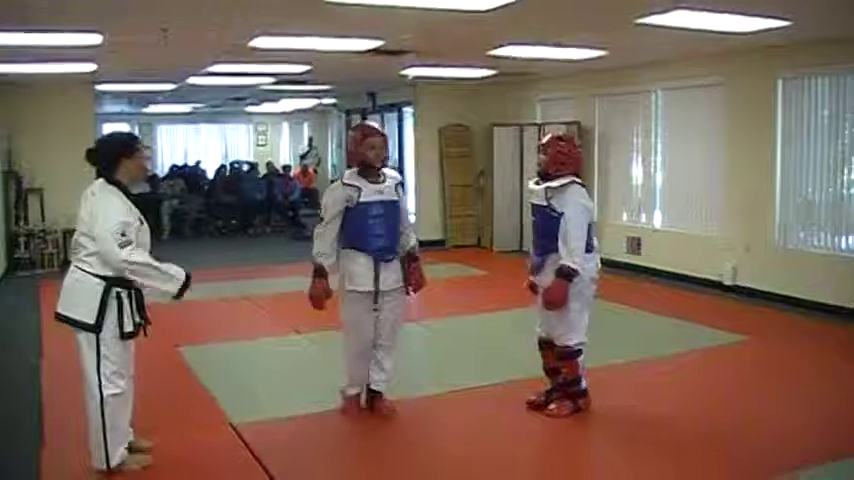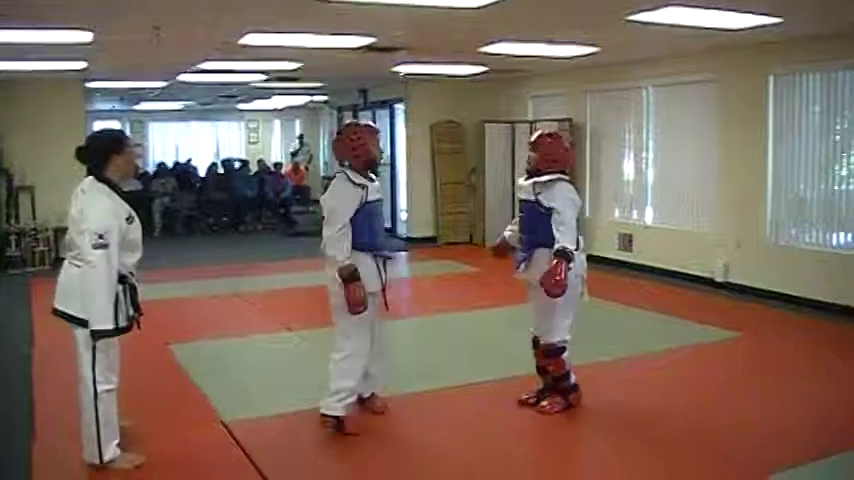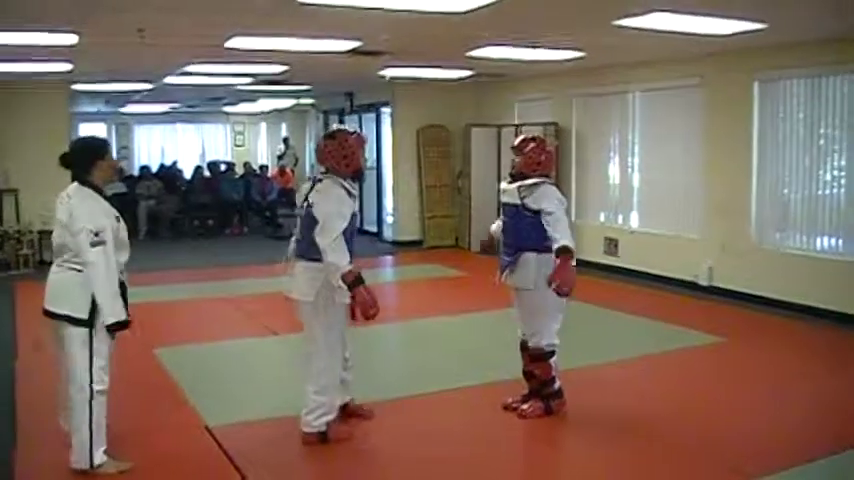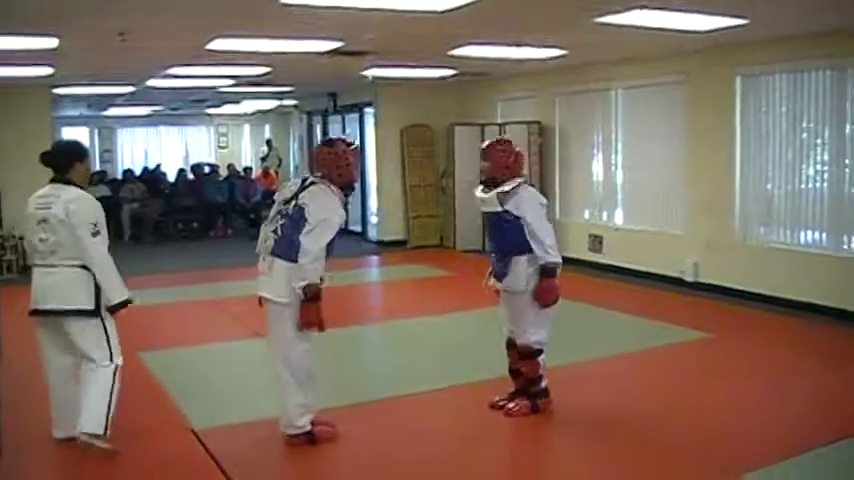
dt=0.3s
person 1, frame 1
left shoulder: (103, 193)
right shoulder: (109, 205)
right elbow: (127, 258)
right wrist: (176, 278)
left hip: (101, 295)
right hip: (100, 301)
left knee: (120, 372)
right knee: (107, 378)
left ankle: (121, 436)
right ankle: (111, 456)
person 1, frame 2
left shoulder: (93, 189)
right shoulder: (101, 203)
right elbow: (100, 263)
right wrist: (103, 319)
left hip: (87, 290)
right hip: (93, 295)
left knee: (99, 368)
right knee: (99, 373)
left ankle: (103, 427)
right ankle: (103, 452)
person 1, frame 3
left shoulder: (73, 195)
right shoulder: (90, 205)
right elbow: (99, 263)
right wrist: (114, 313)
left hip: (68, 291)
right hip: (85, 298)
left knee: (76, 369)
right knee: (90, 375)
left ankle: (77, 428)
right ankle: (89, 457)
person 1, frame 4
left shoulder: (35, 201)
right shoulder: (80, 201)
left elbow: (32, 249)
right elbow: (95, 253)
right wrist: (116, 295)
left hip: (45, 290)
right hip: (77, 289)
left knee: (58, 361)
right knee: (102, 358)
left ankle: (64, 427)
right ankle: (92, 428)
person 2, frame 1
left shoulder: (394, 182)
right shoulder: (343, 189)
left elbow: (404, 227)
right elbow: (325, 234)
left wrist: (413, 262)
right wrist: (319, 277)
left hip: (391, 270)
right hip: (359, 271)
left knee: (387, 336)
right knee: (358, 337)
left ankle: (377, 390)
right ankle: (353, 390)
person 2, frame 2
left shoulder: (367, 182)
right shoulder: (344, 188)
right elbow: (336, 239)
right wrist: (351, 282)
left hip: (369, 267)
right hip: (353, 273)
left knee: (369, 338)
right knee: (353, 342)
left ankle: (364, 391)
right ankle: (334, 411)
person 2, frame 3
left shoulder: (321, 187)
right shoulder: (336, 194)
right elbow: (332, 247)
right wrist: (358, 287)
left hip: (317, 276)
right hip: (321, 282)
left knee: (337, 345)
right knee: (324, 353)
left ankle: (341, 401)
right ankle: (316, 425)
person 2, frame 4
left shoulder: (299, 188)
right shoulder: (329, 202)
left elbow: (268, 231)
right elbow: (311, 254)
left wrist: (266, 272)
right wrist: (312, 299)
left hip: (275, 276)
right hip: (289, 283)
left knee: (293, 352)
right knee: (294, 355)
left ankle: (299, 418)
right ankle: (299, 427)
person 3, frame 1
left shoulder: (573, 195)
right shoulder: (544, 190)
left elbow: (573, 244)
left wrist: (562, 281)
right wrist: (534, 273)
left hip: (569, 277)
right hip: (547, 273)
left knee: (567, 337)
right knee: (546, 335)
left ankle: (577, 394)
right ankle: (557, 388)
person 3, frame 2
left shoulder: (560, 190)
right shoulder: (534, 186)
left elbow: (564, 230)
left wrist: (561, 261)
right wrist: (507, 239)
left hip: (558, 269)
right hip: (538, 269)
left knee: (553, 334)
right knee: (540, 333)
left ankle: (568, 390)
right ankle: (551, 386)
person 3, frame 3
left shoulder: (545, 193)
right shoulder: (515, 190)
left elbow: (560, 230)
left wrist: (564, 261)
right wrist: (495, 232)
left hip: (541, 275)
right hip: (522, 274)
left knee: (541, 337)
right knee: (527, 336)
left ankle: (552, 396)
right ankle: (535, 391)
person 3, frame 4
left shoulder: (523, 196)
right shoulder: (491, 196)
left elbow: (543, 240)
left wrist: (548, 278)
right wrist: (497, 275)
left hip: (530, 275)
right hip: (509, 276)
left knee: (529, 337)
right knee: (513, 336)
left ankle: (538, 395)
right ankle: (522, 389)
